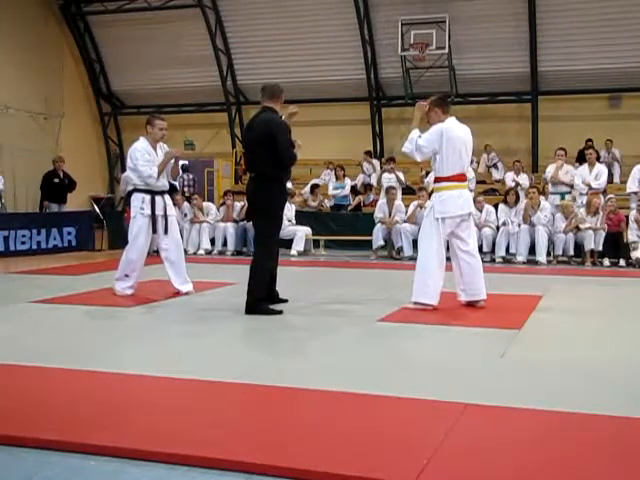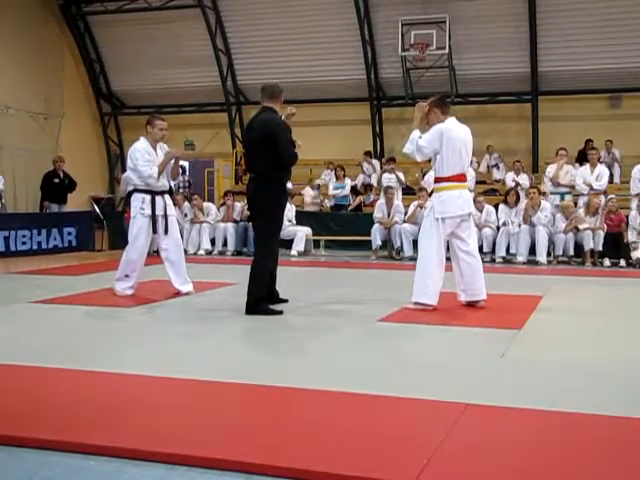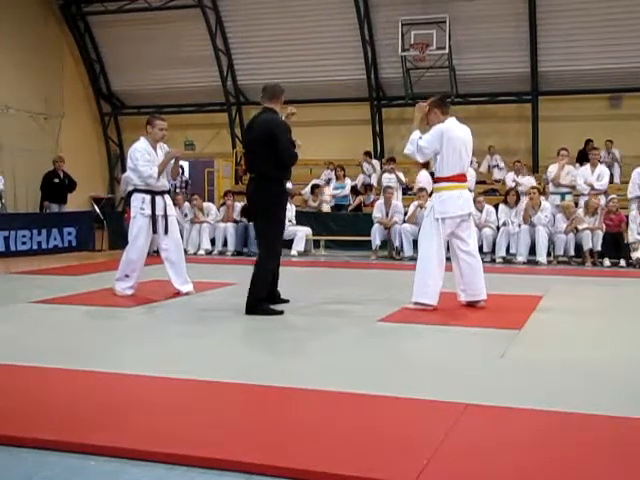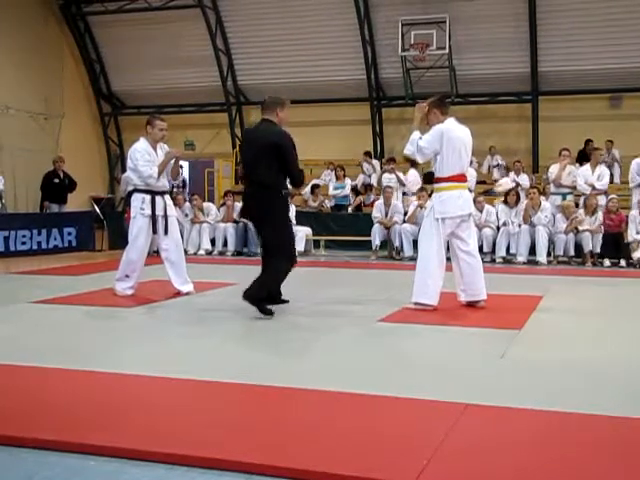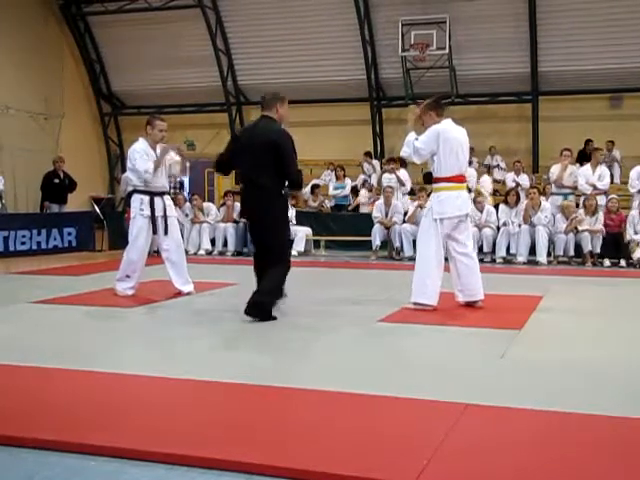
dt=0.2s
person 1, frame 1
left shoulder: (253, 122)
right shoulder: (276, 124)
right elbow: (287, 159)
right wrist: (293, 152)
left hip: (257, 186)
right hip: (270, 189)
left knee: (268, 242)
right knee: (266, 244)
left ankle: (268, 292)
right ankle: (255, 301)
person 1, frame 2
left shoulder: (253, 123)
right shoulder: (277, 124)
right elbow: (288, 158)
right wrist: (294, 151)
left hip: (257, 187)
right hip: (271, 189)
left knee: (267, 242)
right knee: (266, 245)
left ankle: (268, 293)
right ankle: (255, 301)
person 1, frame 3
left shoulder: (252, 124)
right shoulder: (278, 124)
right elbow: (288, 159)
right wrist: (292, 152)
left hip: (256, 188)
right hip: (272, 191)
left knee: (268, 242)
right knee: (270, 246)
left ankle: (269, 293)
right ankle: (257, 301)
person 1, frame 4
left shoulder: (248, 135)
right shoulder: (281, 136)
right elbow: (295, 174)
right wrist: (297, 182)
left hip: (251, 198)
right hip: (271, 199)
left knee: (271, 248)
right knee: (285, 255)
left ankle: (271, 292)
right ankle: (258, 292)
person 1, frame 5
left shoulder: (242, 134)
right shoulder: (281, 135)
left elbow: (222, 165)
right elbow: (293, 175)
right wrist: (294, 189)
left hip: (248, 199)
right hip: (271, 201)
left knee: (262, 250)
right knee: (280, 258)
left ankle: (265, 295)
right ankle: (259, 305)
person 2, frame 1
left shoulder: (441, 130)
right shoulder: (464, 130)
left elbow: (415, 150)
left wrist: (417, 121)
right wrist: (423, 123)
left hip: (445, 198)
right hip: (462, 195)
left knee: (431, 247)
right knee: (466, 247)
left ankle: (425, 298)
right ankle: (475, 295)
person 2, frame 2
left shoulder: (441, 130)
right shoulder: (464, 130)
left elbow: (416, 151)
left wrist: (416, 121)
right wrist: (422, 123)
left hip: (445, 197)
right hip: (462, 195)
left knee: (431, 247)
right knee: (466, 247)
left ankle: (425, 298)
right ankle: (475, 295)
person 2, frame 3
left shoulder: (441, 130)
right shoulder: (464, 130)
left elbow: (417, 151)
left wrist: (417, 122)
right wrist: (422, 122)
left hip: (445, 198)
right hip: (462, 195)
left knee: (431, 247)
right knee: (466, 247)
left ankle: (425, 298)
right ankle: (475, 295)
person 2, frame 4
left shoulder: (441, 130)
right shoulder: (463, 130)
left elbow: (417, 151)
left wrist: (416, 122)
right wrist: (422, 122)
left hip: (445, 198)
right hip: (462, 196)
left knee: (431, 248)
right knee: (466, 247)
left ankle: (425, 299)
right ankle: (475, 295)
person 2, frame 5
left shoulder: (437, 131)
right shoulder: (460, 131)
left elbow: (413, 153)
left wrist: (412, 126)
right wrist: (419, 128)
left hip: (443, 198)
right hip: (460, 196)
left knee: (429, 248)
right knee: (463, 248)
left ankle: (424, 299)
right ankle: (473, 295)
person 3, frame 1
left shoulder: (163, 148)
right shoulder: (138, 149)
left elbow: (173, 176)
right elbow: (150, 177)
left wrist: (176, 161)
right wrist: (166, 160)
left hip: (163, 200)
right hip: (144, 201)
left knee: (173, 244)
right knee: (137, 246)
left ankle: (183, 284)
right ankle: (123, 285)
person 3, frame 2
left shoulder: (163, 148)
right shoulder: (138, 149)
left elbow: (173, 177)
right elbow: (150, 177)
left wrist: (176, 161)
right wrist: (166, 159)
left hip: (163, 200)
right hip: (144, 201)
left knee: (173, 244)
right knee: (137, 246)
left ankle: (183, 284)
right ankle: (123, 285)
person 3, frame 3
left shoulder: (163, 148)
right shoulder: (138, 149)
left elbow: (172, 177)
right elbow: (150, 177)
left wrist: (176, 161)
right wrist: (166, 160)
left hip: (163, 201)
right hip: (144, 201)
left knee: (174, 244)
right knee: (137, 246)
left ankle: (183, 284)
right ankle: (123, 285)
person 3, frame 4
left shoulder: (164, 149)
right shoulder: (138, 149)
left elbow: (172, 177)
right elbow: (150, 177)
left wrist: (176, 161)
right wrist: (167, 160)
left hip: (163, 201)
right hip: (143, 202)
left knee: (174, 244)
right knee: (137, 246)
left ankle: (183, 284)
right ankle: (123, 285)
person 3, frame 5
left shoulder: (165, 149)
right shoulder: (137, 149)
right elbow: (147, 174)
left wrist: (181, 158)
right wrist: (162, 155)
left hip: (163, 202)
right hip: (143, 203)
left knee: (174, 243)
right knee: (137, 247)
left ankle: (184, 284)
right ankle: (123, 285)
